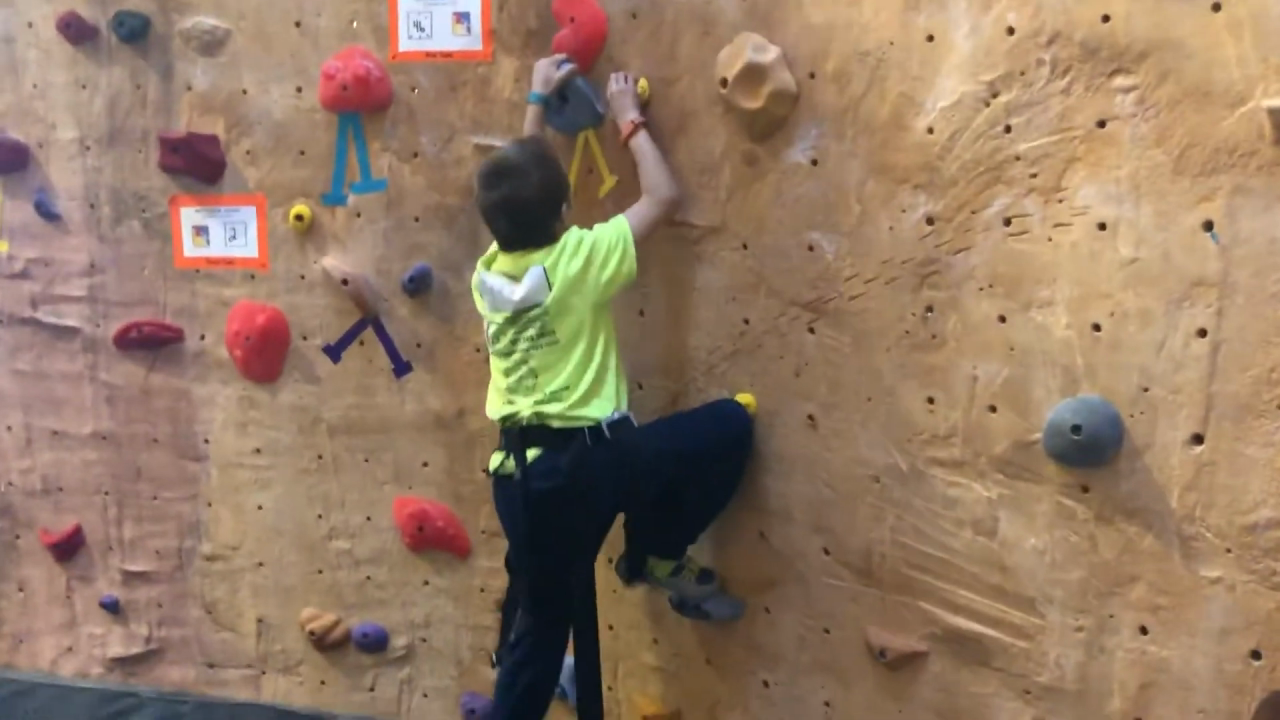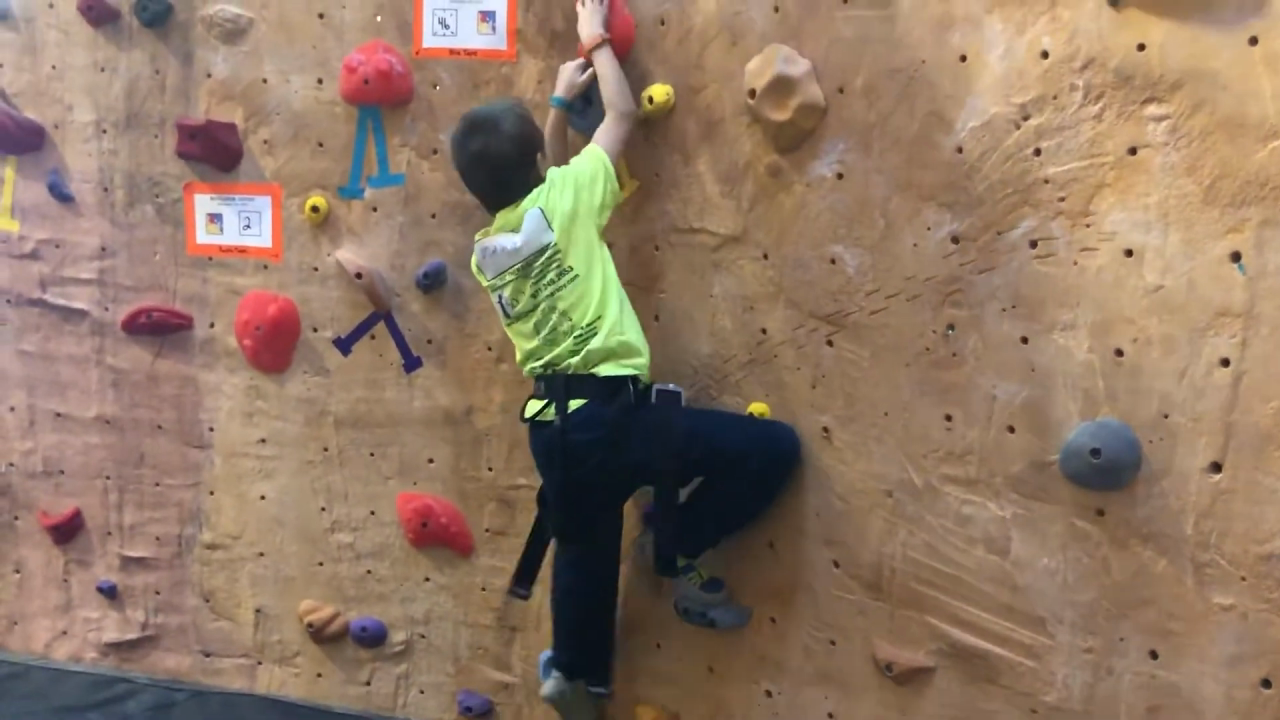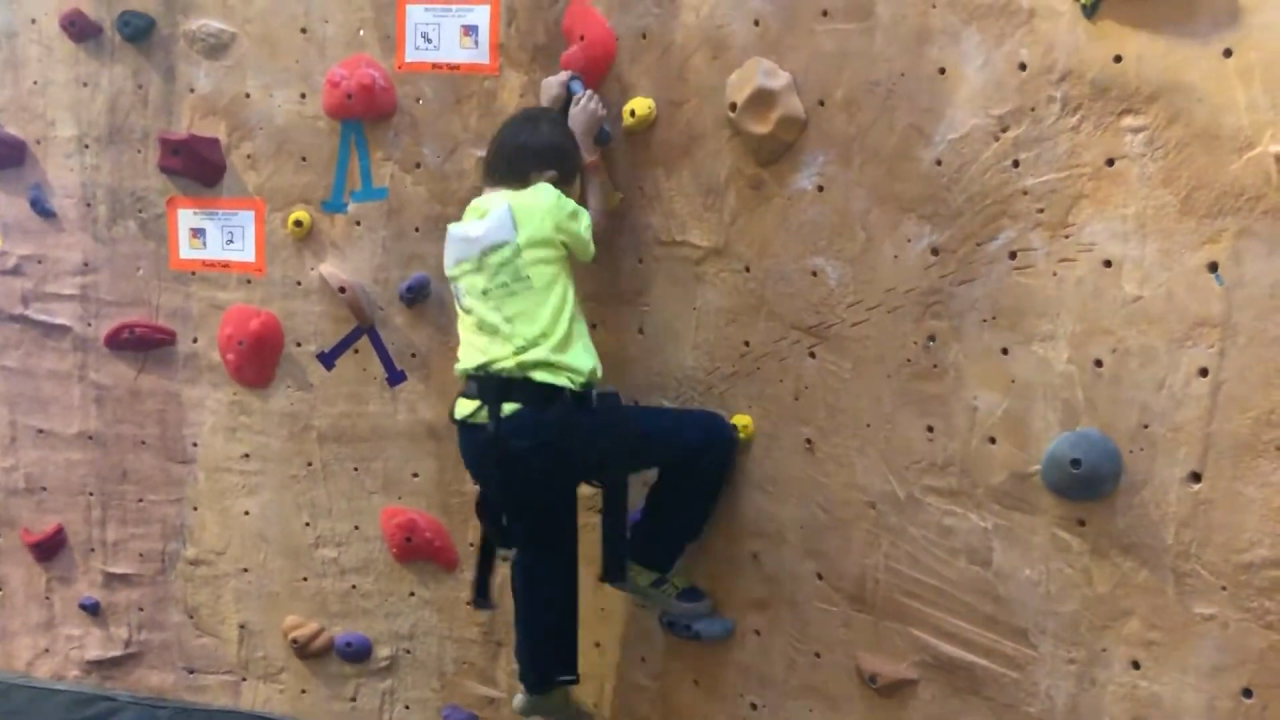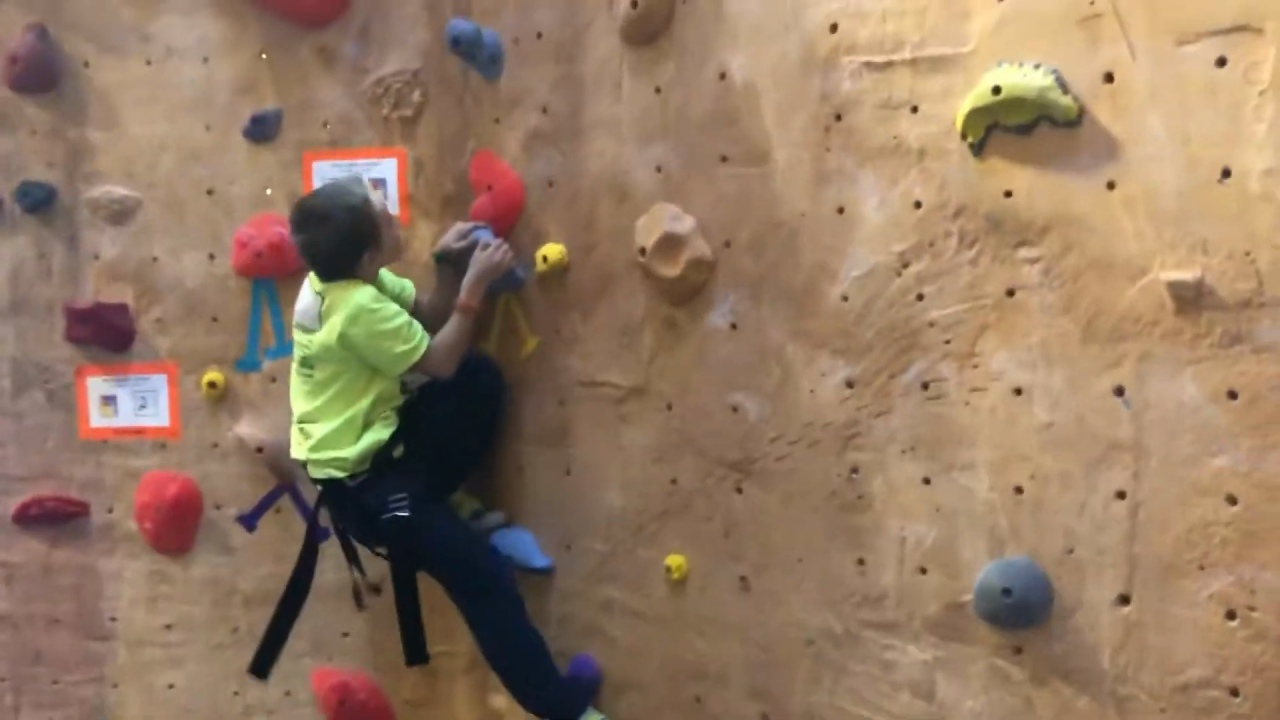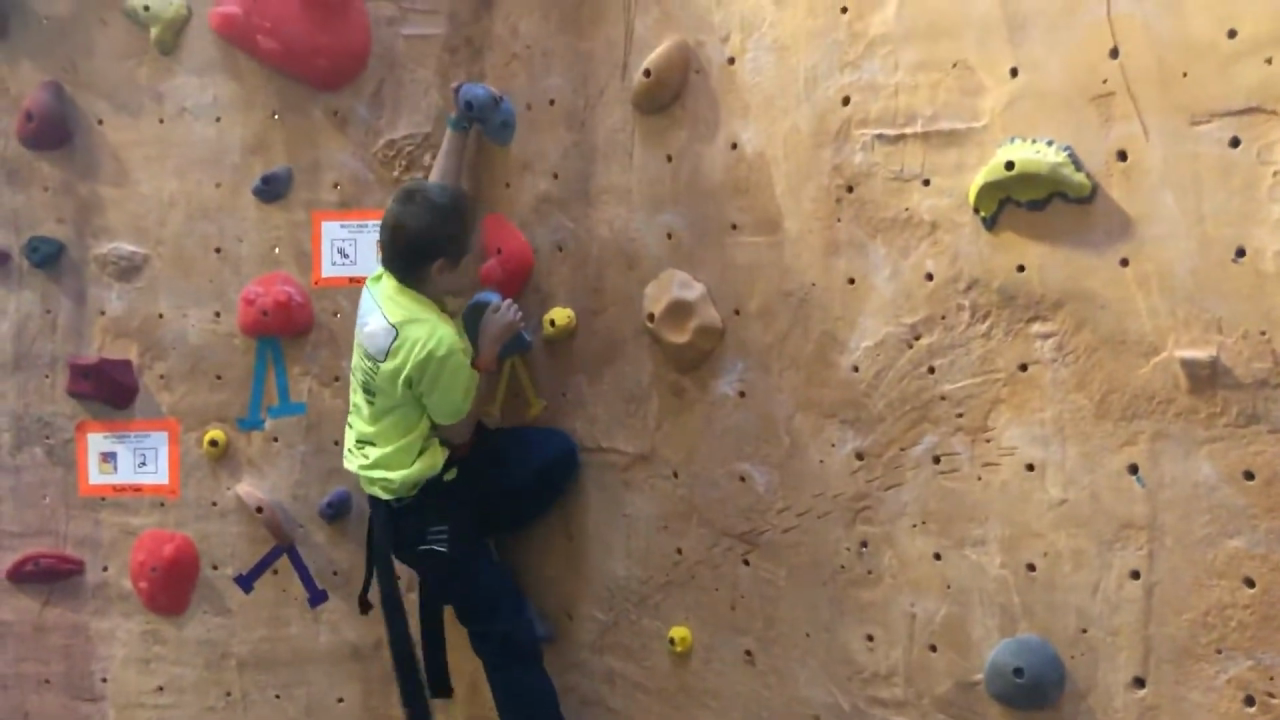
dt=1s
person 1, frame 1
left shoulder: (489, 270)
right shoulder: (579, 259)
left elbow: (515, 185)
right elbow: (662, 196)
left wrist: (536, 101)
right wrist: (630, 117)
left hip: (518, 472)
right hip: (587, 461)
left knee: (539, 622)
right knee: (728, 425)
right ankle: (657, 556)
person 1, frame 2
left shoulder: (487, 251)
right shoulder: (562, 201)
right elbow: (623, 115)
left wrist: (560, 101)
left hip: (553, 425)
right hip: (614, 415)
left knee: (583, 555)
right knee: (774, 447)
right ankle: (678, 549)
person 1, frame 3
left shoulder: (462, 229)
right shoulder: (540, 206)
right elbow: (595, 223)
left wrist: (544, 119)
right wrist: (585, 142)
left hip: (480, 427)
right hip: (549, 417)
left knee: (541, 552)
right knee: (708, 439)
right ankle: (646, 565)
person 1, frame 4
left shoulder: (333, 280)
right shoulder: (361, 307)
left elbow: (426, 315)
right elbow: (439, 361)
left wrist: (450, 266)
right wrist: (474, 285)
left hip: (380, 439)
right hip: (362, 479)
left knee: (481, 378)
right knee: (484, 578)
left ankle: (439, 498)
person 1, frame 5
left shoulder: (383, 281)
right shoulder: (436, 341)
left elbow: (434, 199)
right elbow: (460, 433)
left wrist: (460, 126)
right wrist: (488, 351)
left hip: (398, 473)
right hip: (420, 502)
left knee: (554, 452)
right knee: (508, 635)
left ankle: (465, 559)
